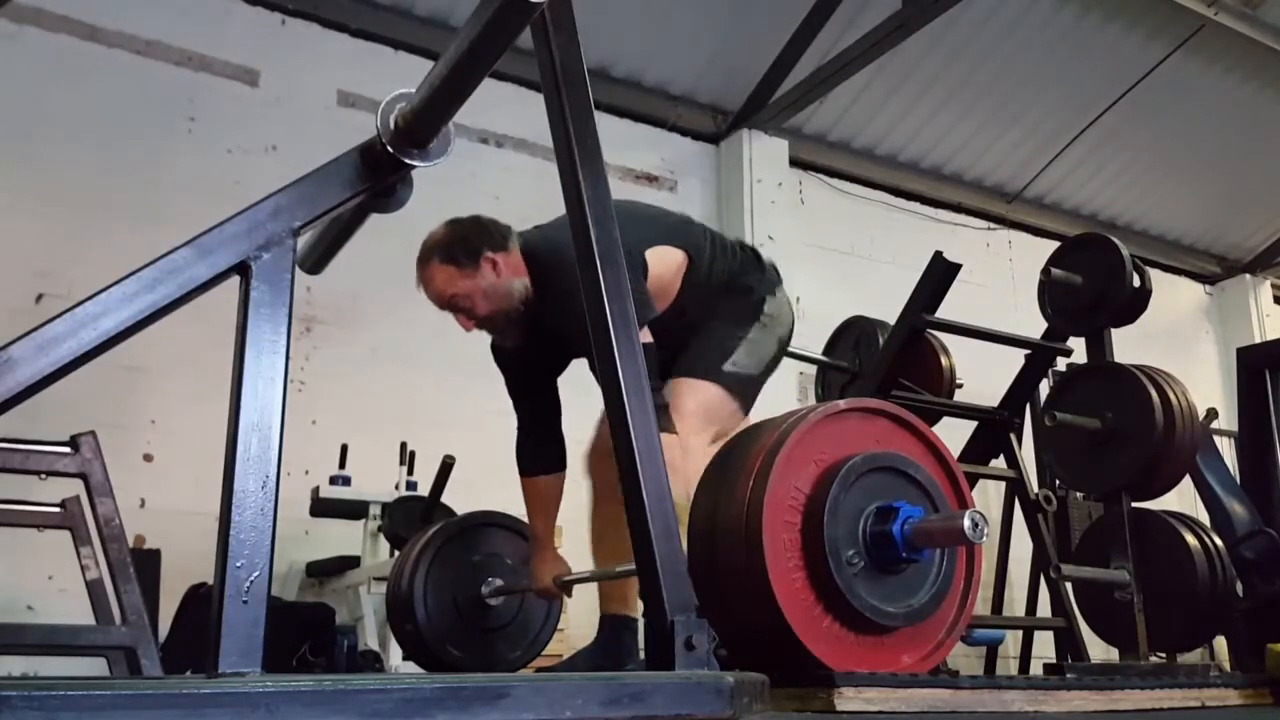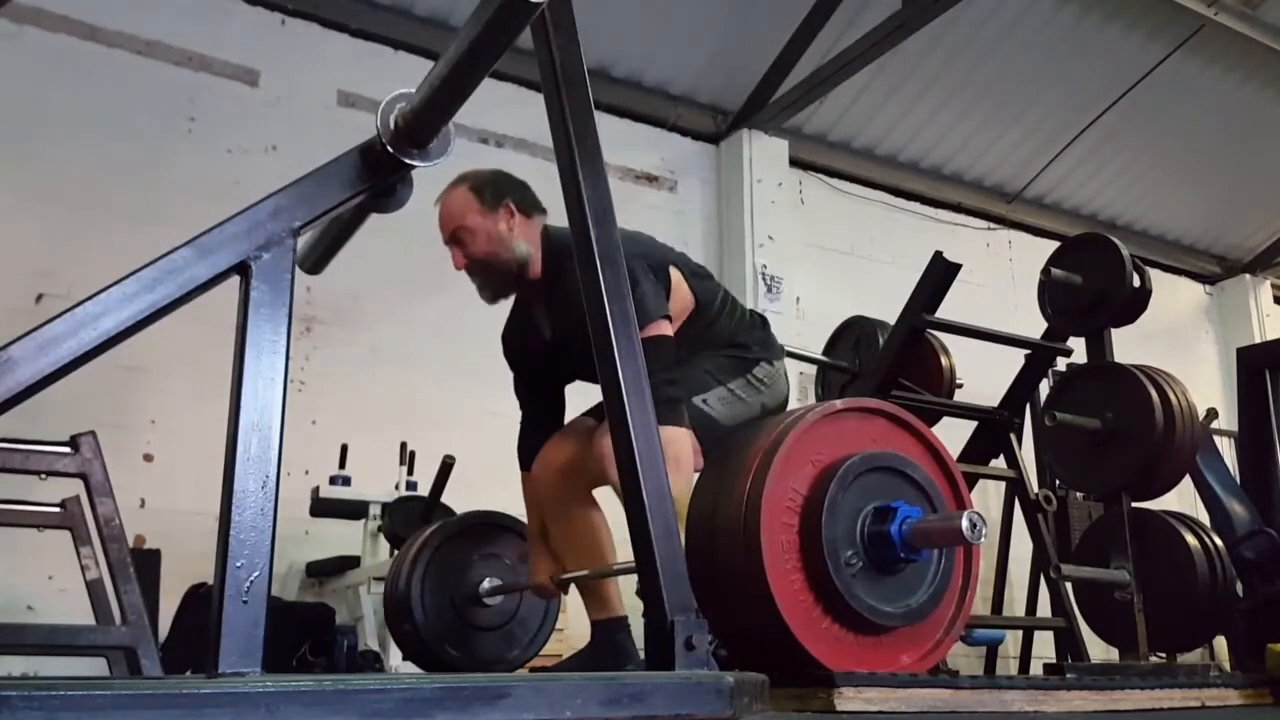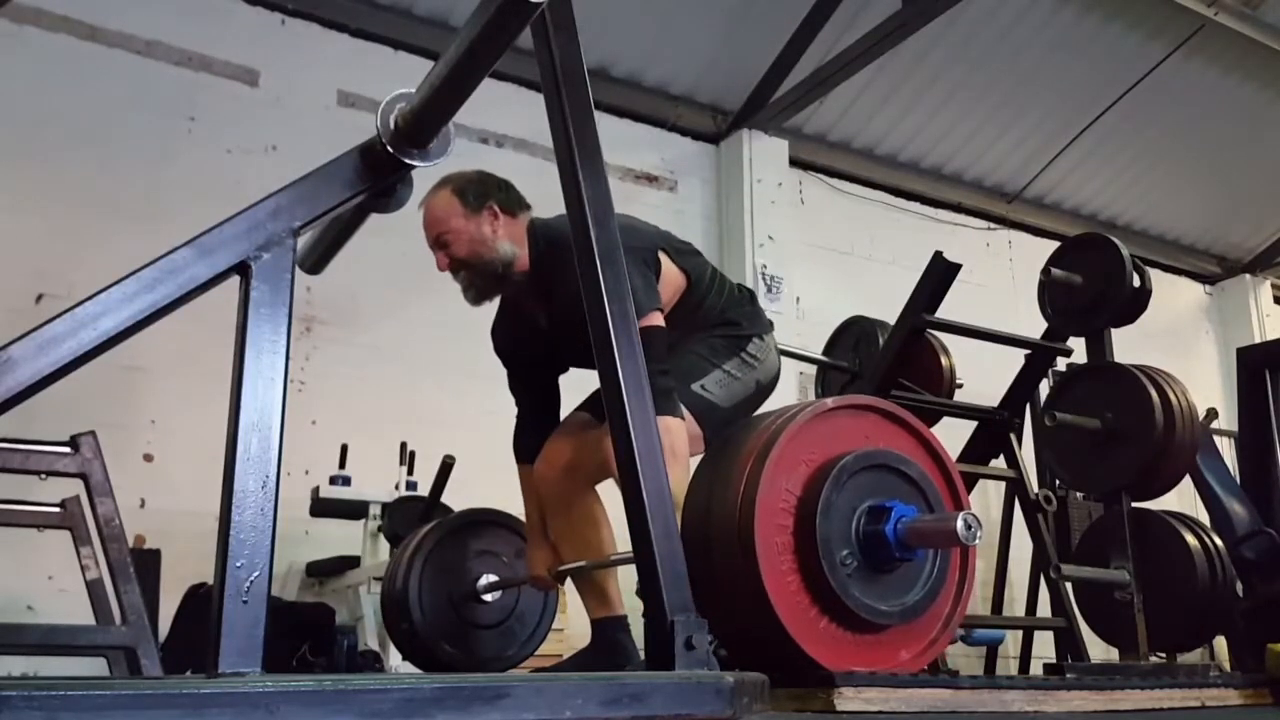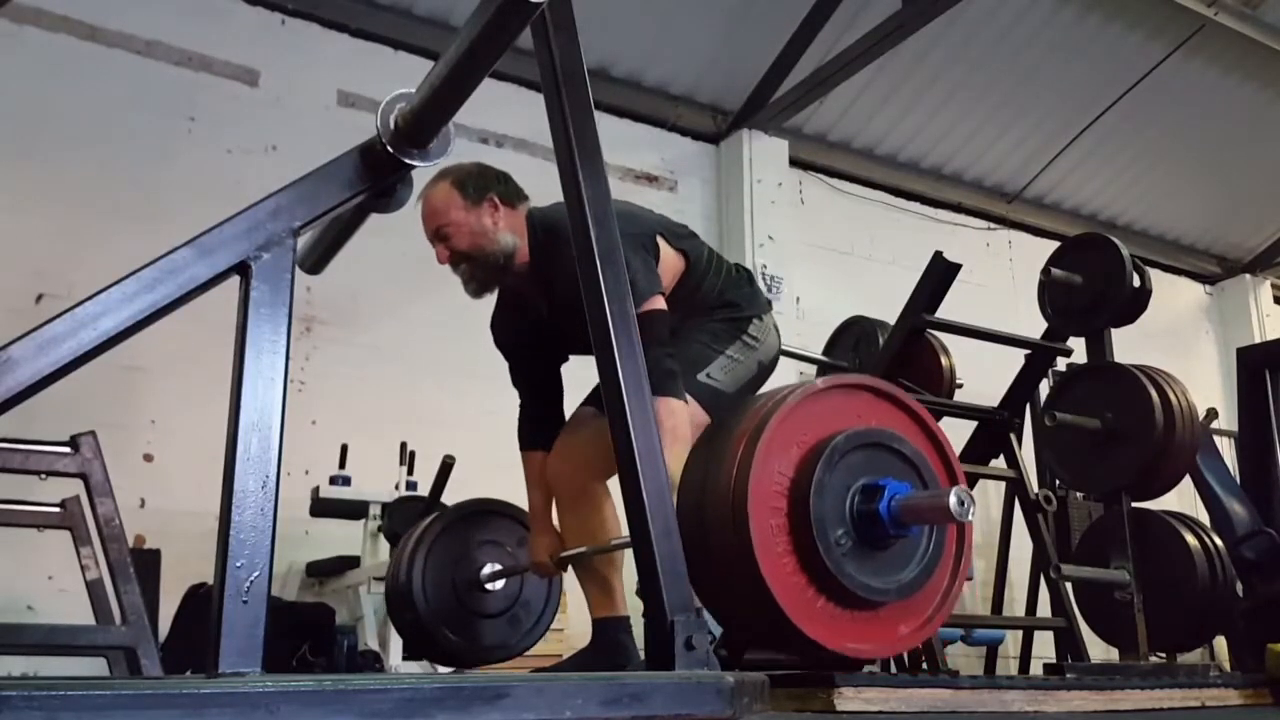
dt=0.4s
person 1, frame 1
left shoulder: (579, 271)
right shoulder: (517, 333)
left elbow: (645, 401)
right elbow: (538, 437)
right wrist: (542, 550)
left hip: (745, 306)
right hip: (679, 329)
left knee: (678, 438)
right knee: (608, 460)
right ankle: (617, 640)
person 1, frame 2
right shoulder: (527, 327)
left elbow: (660, 397)
right elbow: (537, 431)
left wrist: (682, 539)
right wrist: (539, 547)
left hip: (741, 368)
right knee: (552, 469)
right ankle: (612, 641)
person 1, frame 3
right shoulder: (517, 321)
left elbow: (652, 386)
right elbow: (535, 425)
right wrist: (537, 539)
left hip: (731, 343)
right knee: (558, 466)
right ankle: (611, 641)
person 1, frame 4
right shoulder: (516, 310)
left elbow: (656, 365)
right elbow: (538, 413)
right wrist: (540, 526)
left hip: (728, 326)
right knee: (571, 465)
right ankle: (612, 641)
